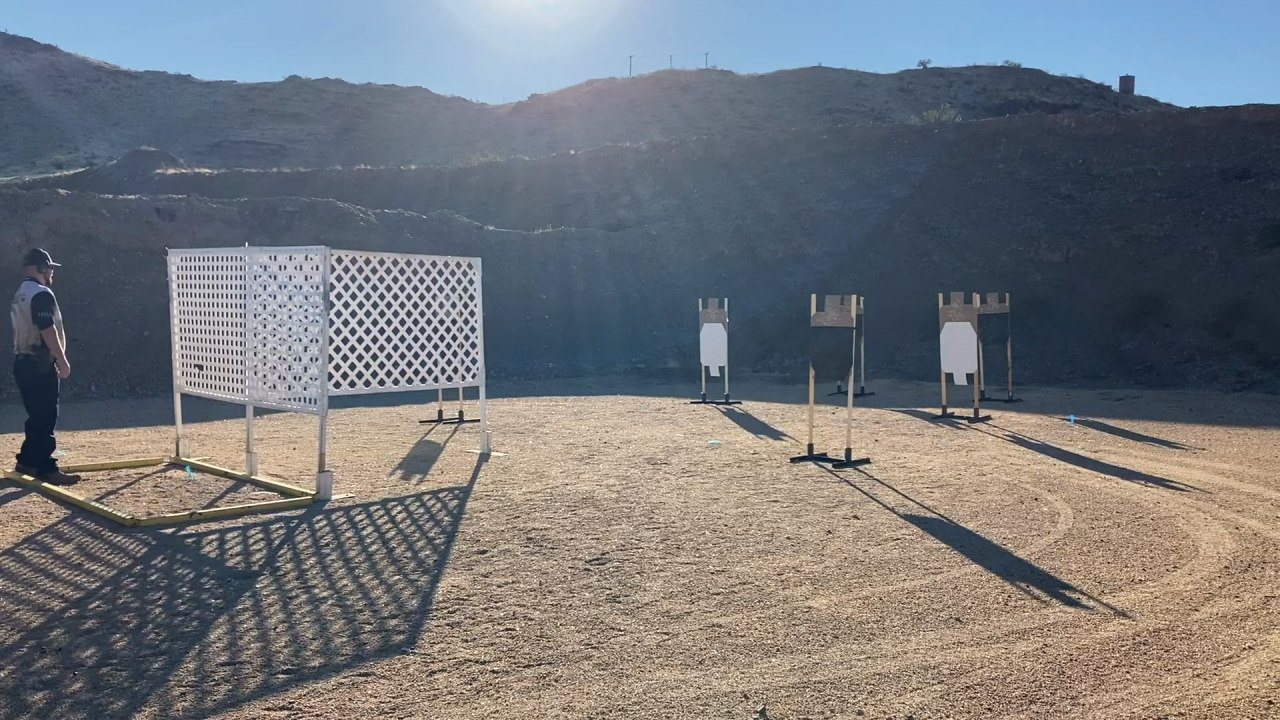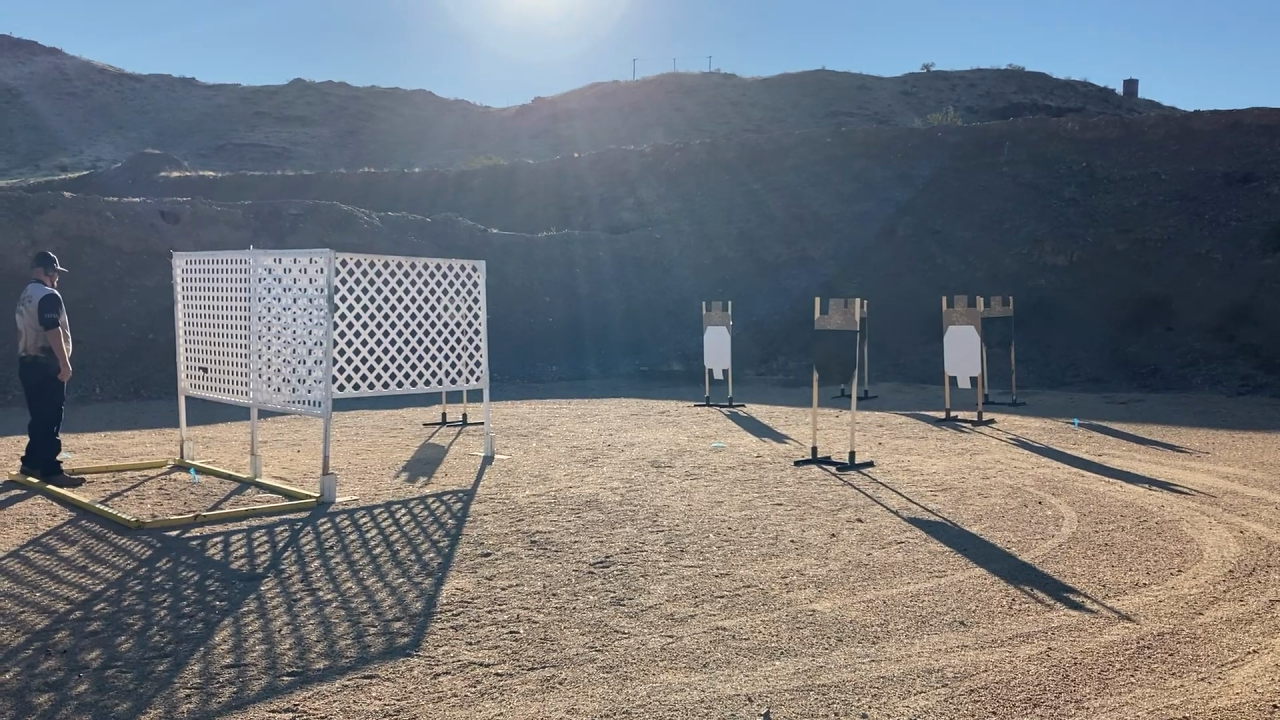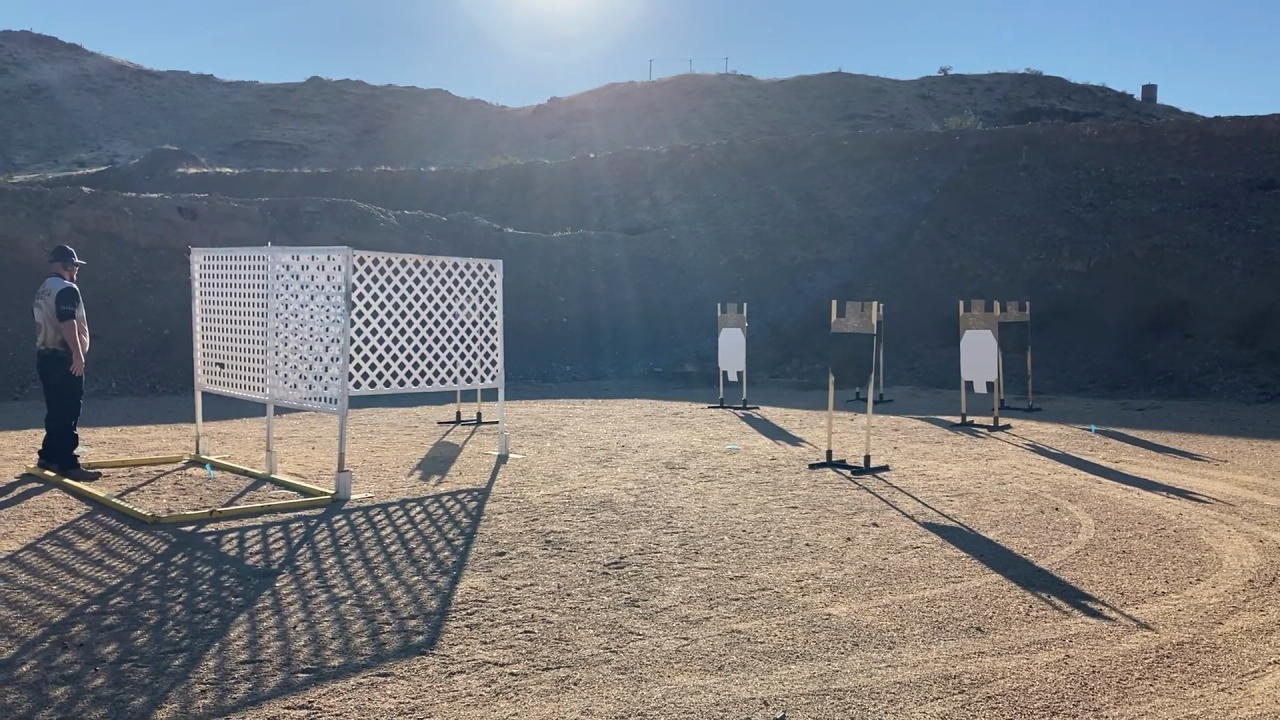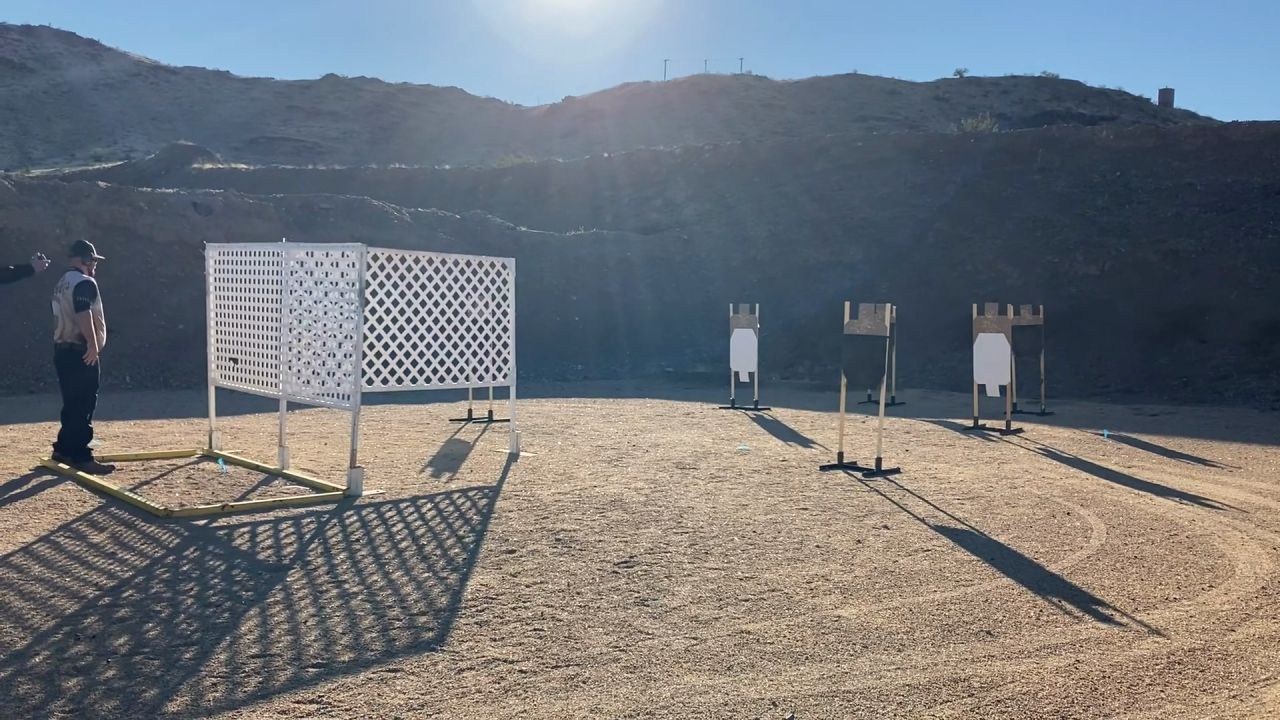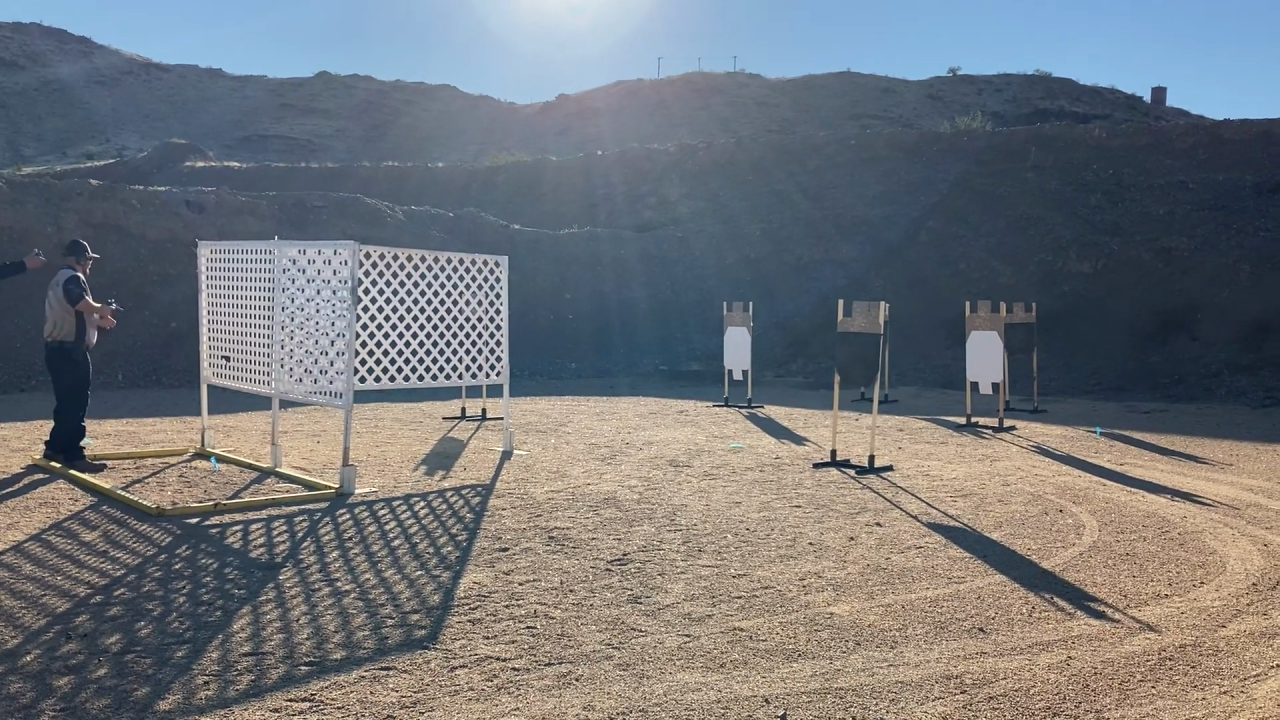
dt=1s
person 1, frame 1
left shoulder: (20, 294)
right shoulder: (41, 294)
right elbow: (47, 330)
right wrist: (62, 360)
left hip: (24, 362)
right hip: (39, 364)
left knee: (36, 416)
right knee: (45, 416)
left ankle: (27, 461)
right ankle: (45, 468)
person 1, frame 2
left shoulder: (25, 296)
right shoulder: (48, 296)
right elbow: (53, 332)
right wrist: (64, 362)
left hip: (28, 364)
right hip: (46, 365)
left knee: (39, 418)
right knee: (50, 419)
left ankle: (32, 463)
right ankle: (50, 470)
person 1, frame 3
left shoulder: (42, 290)
right shoulder: (66, 289)
right elbow: (68, 324)
right wrist: (77, 354)
left hip: (46, 356)
right hip: (64, 358)
left knee: (56, 411)
right knee: (68, 412)
left ankle: (49, 456)
right ankle: (67, 464)
person 1, frame 4
left shoulder: (62, 284)
right shoulder: (84, 283)
right elbow: (83, 314)
right wrist: (92, 344)
left hip: (63, 350)
right hip: (81, 352)
left knee: (72, 404)
right knee: (83, 405)
left ankle: (63, 449)
right ankle: (81, 457)
person 1, frame 5
left shoulder: (59, 280)
right shoulder: (74, 279)
right elbow: (78, 301)
left wrist: (98, 319)
right wrist: (99, 309)
left hip: (57, 349)
right hip: (71, 351)
left knee: (66, 402)
right knee: (76, 403)
left ankle: (55, 447)
right ankle: (73, 455)
